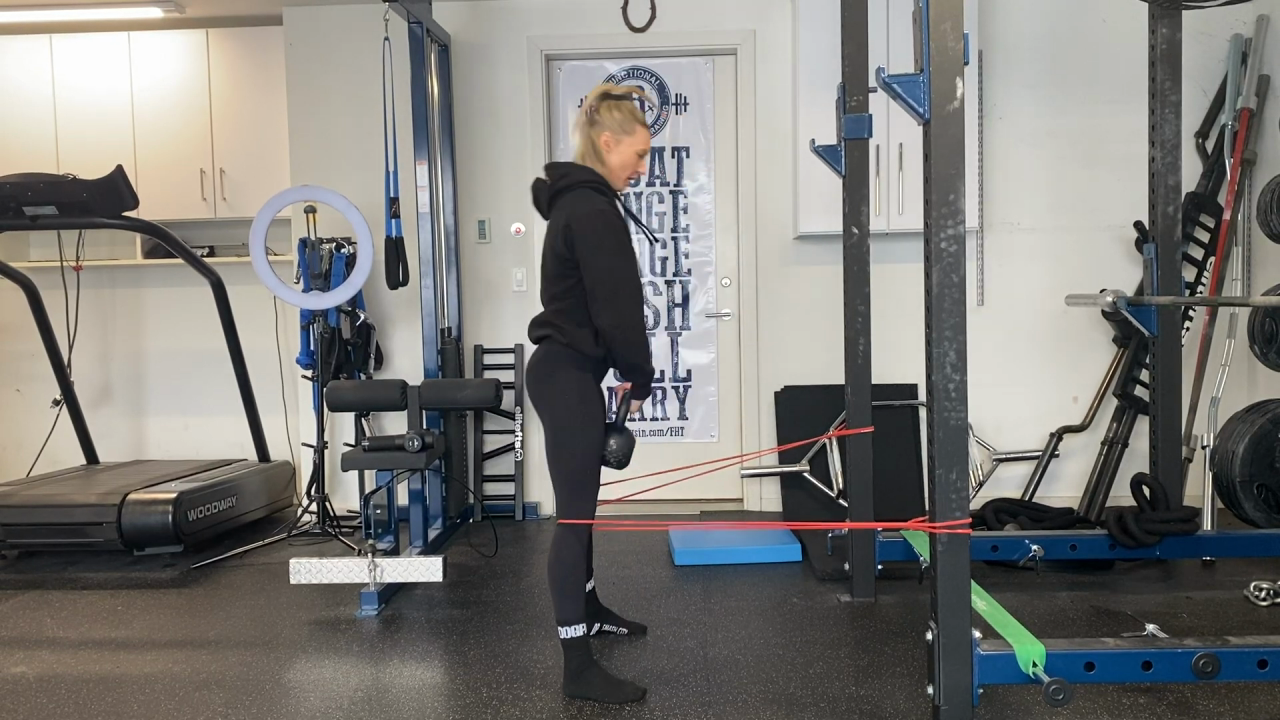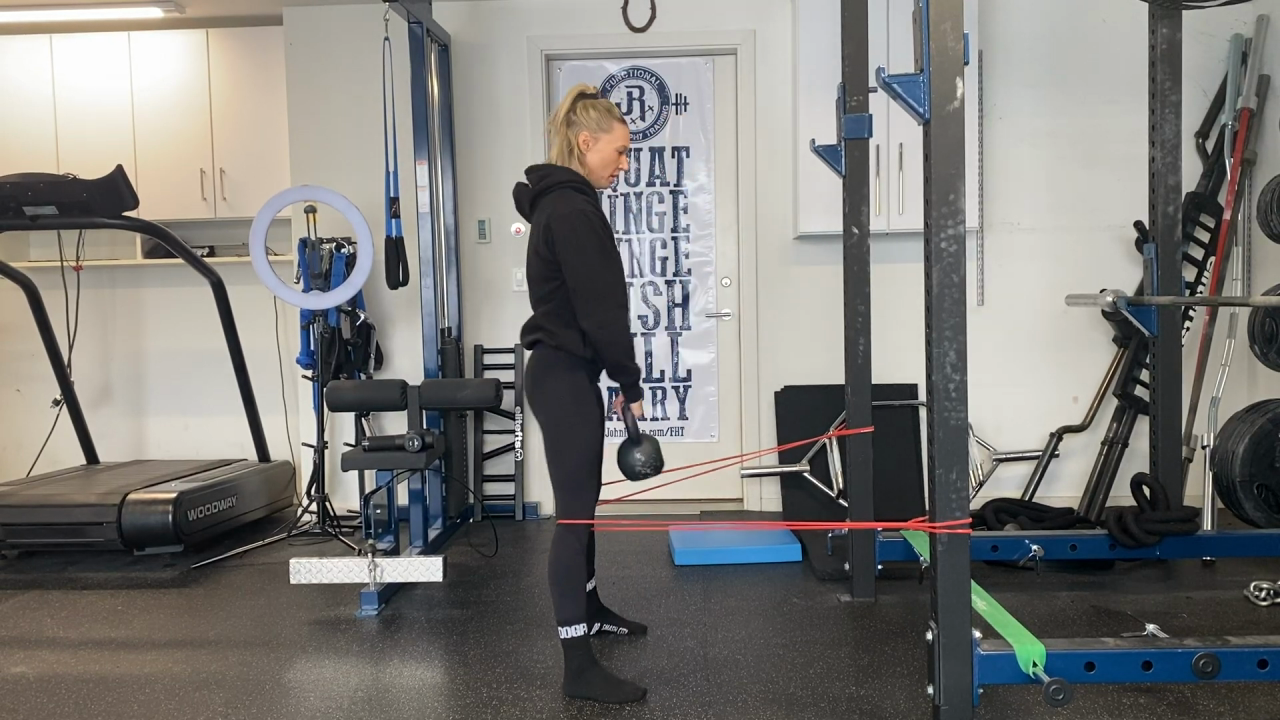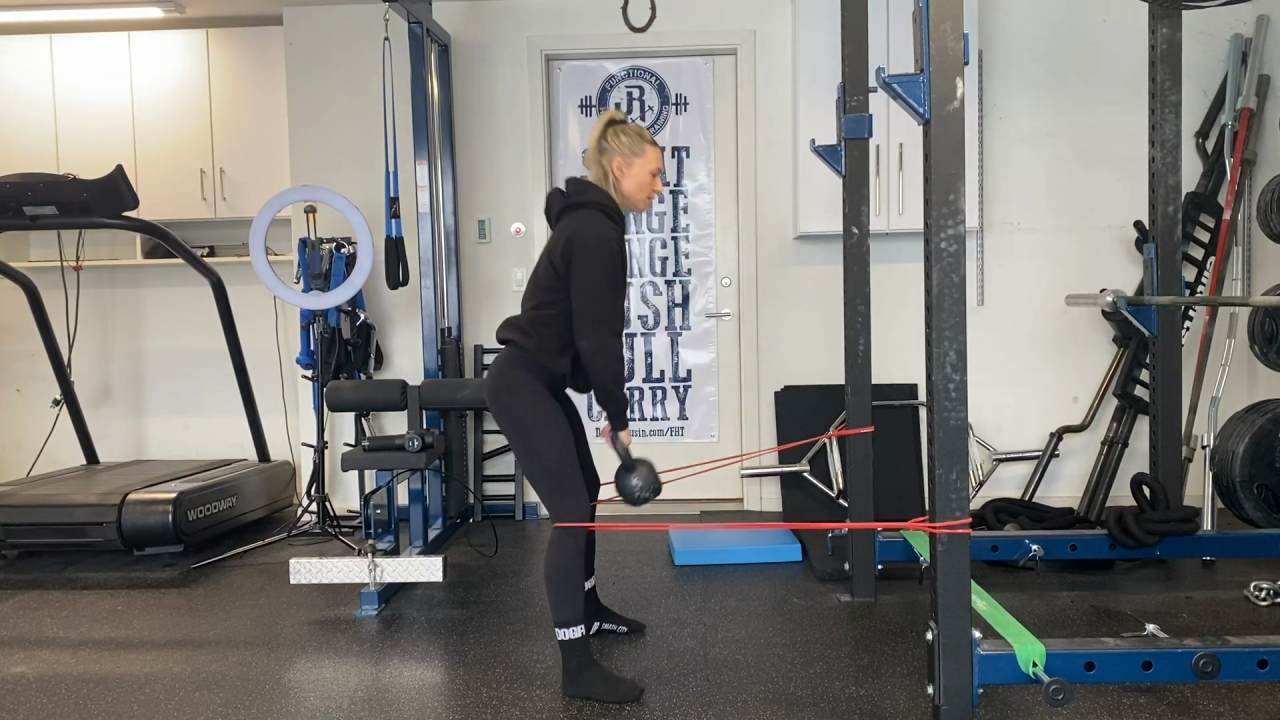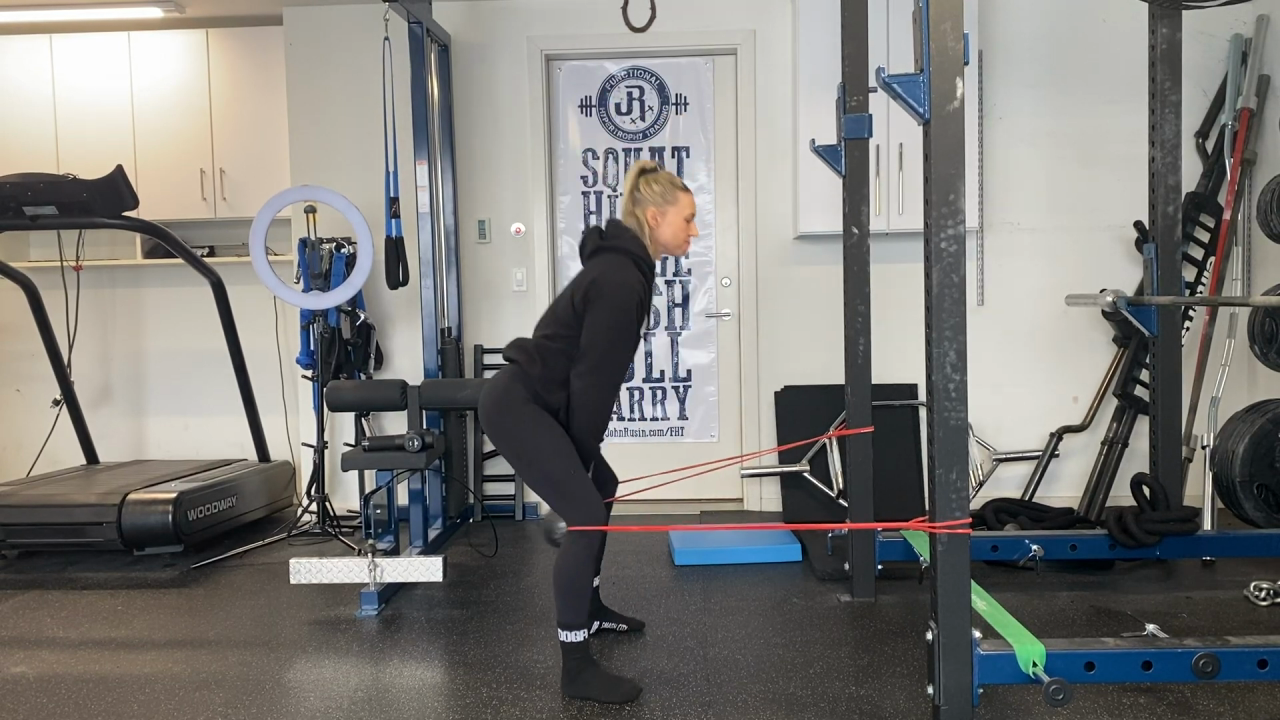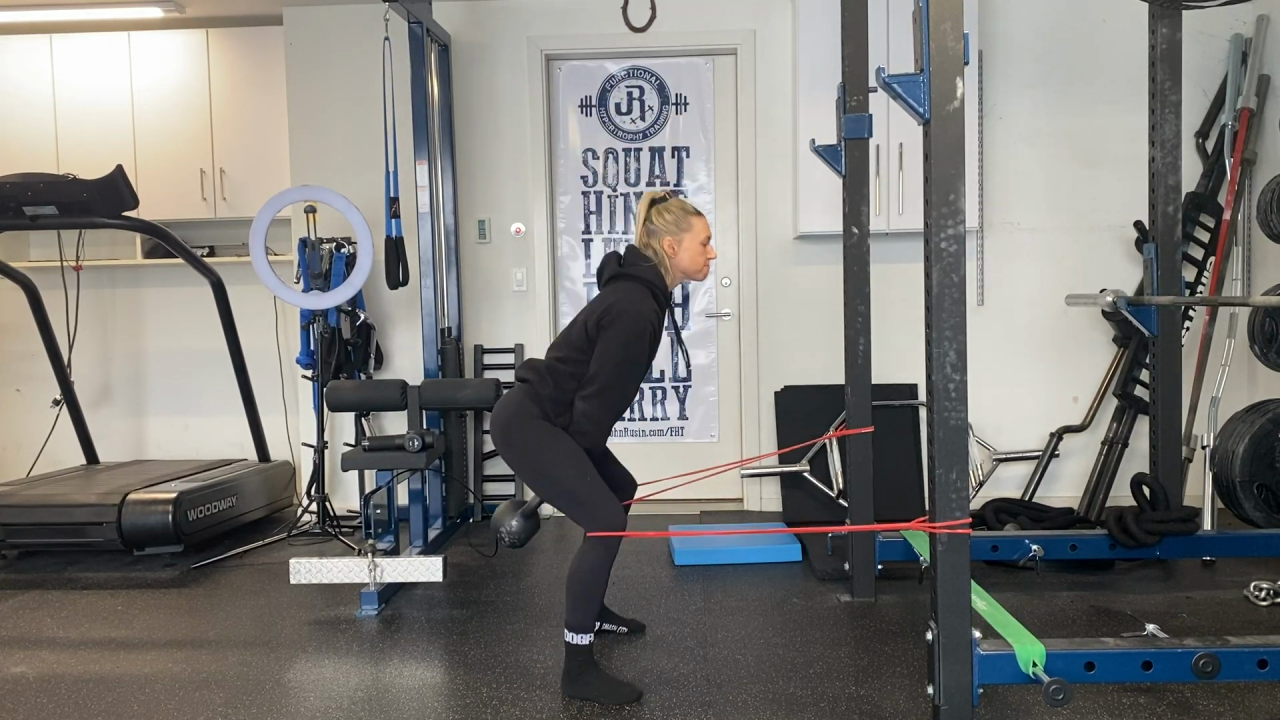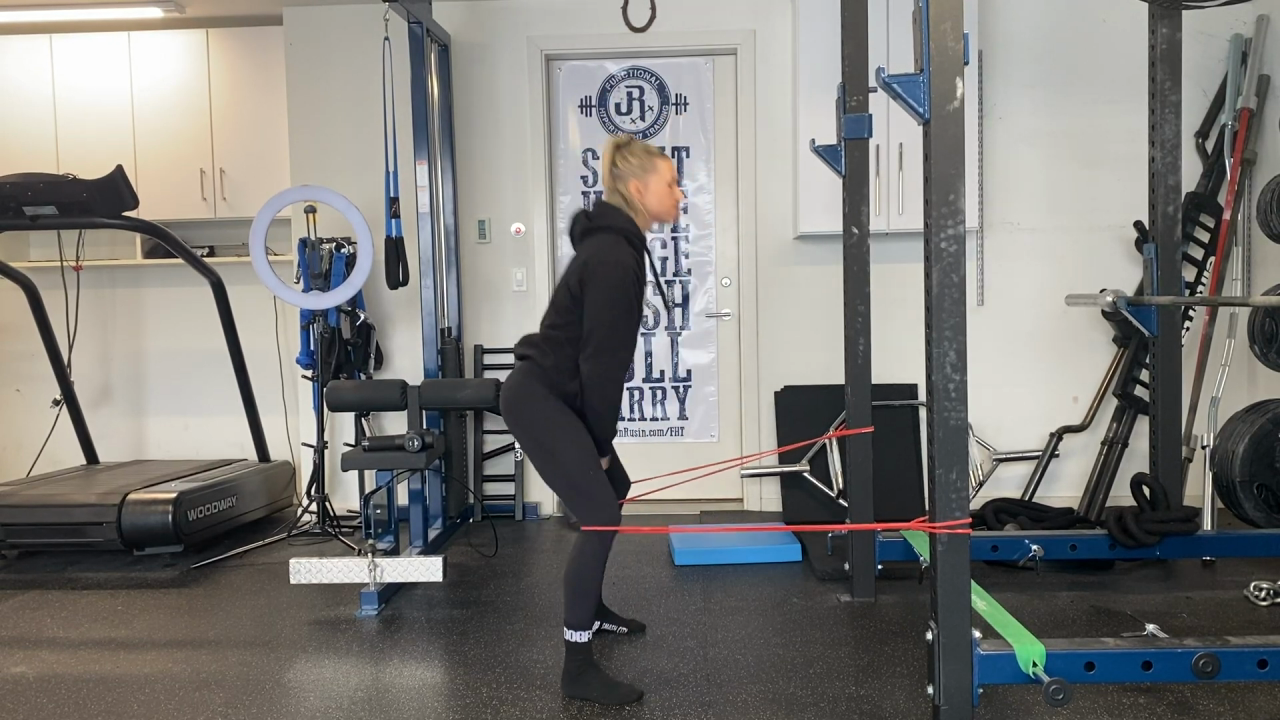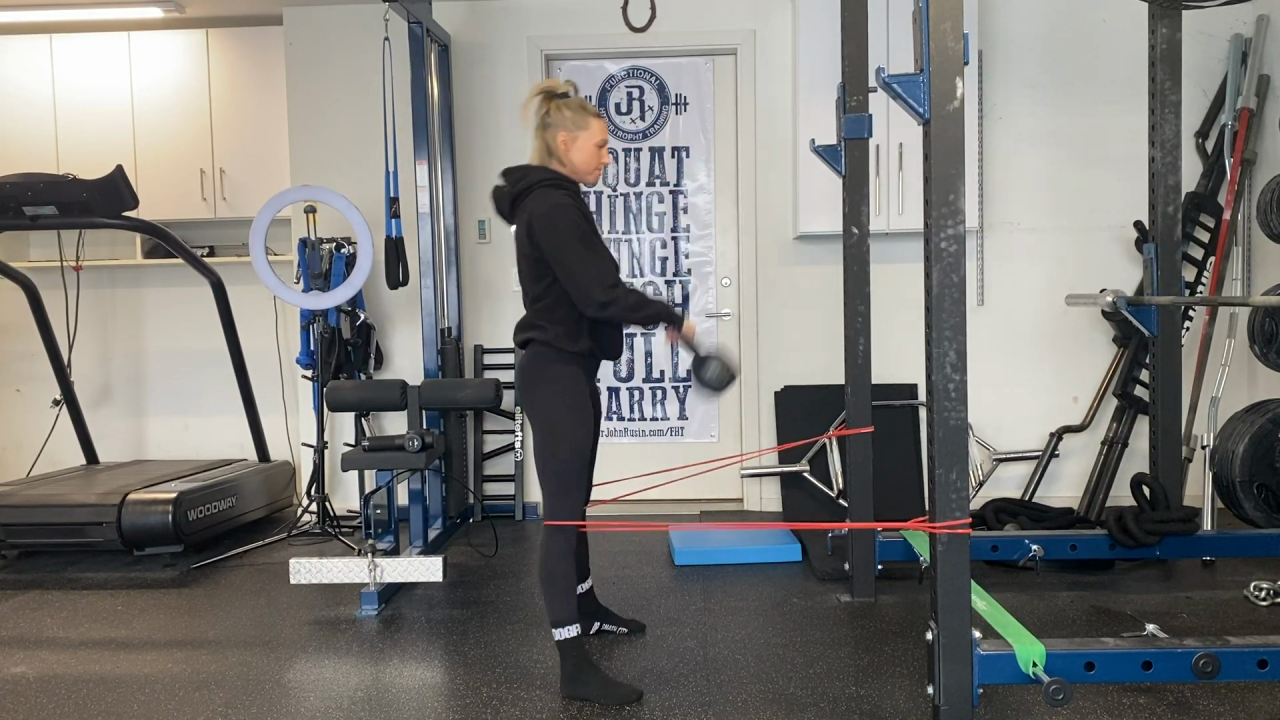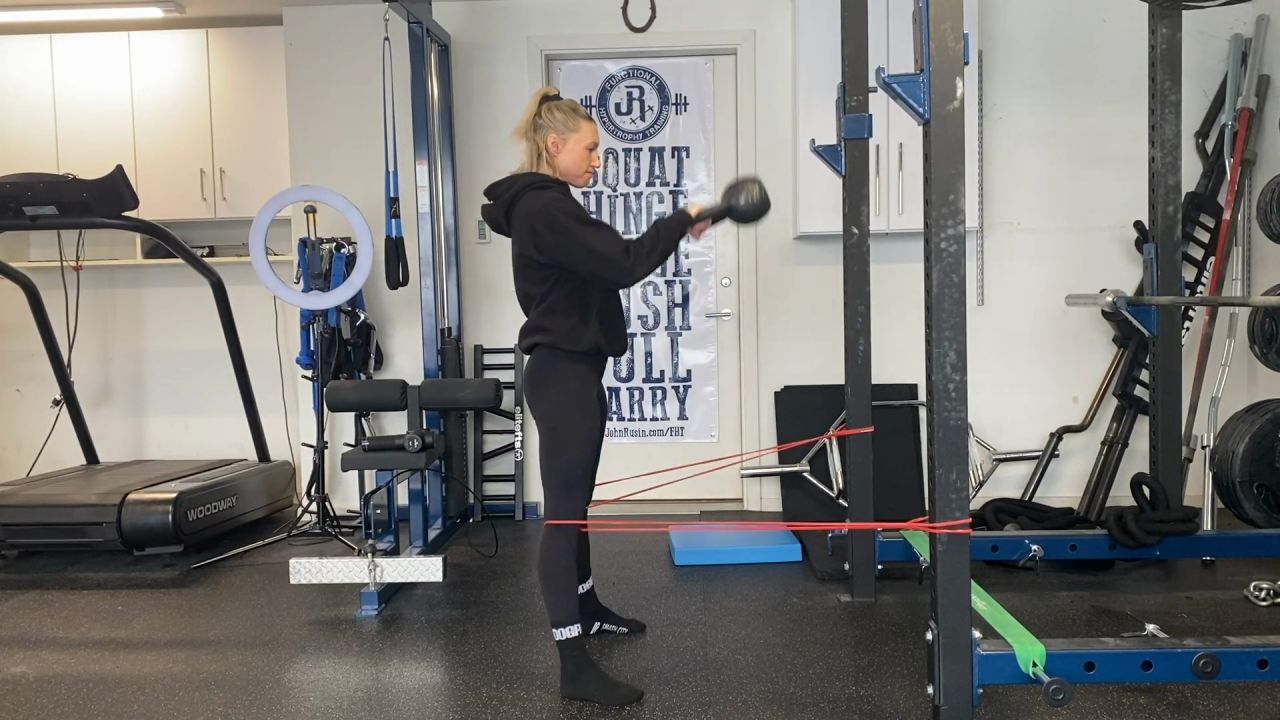
dt=0.2s
person 1, frame 1
left shoulder: (578, 201)
right shoulder: (591, 208)
right elbow: (616, 309)
left wrist: (627, 373)
right wrist: (641, 378)
left hip: (567, 369)
right hip: (569, 376)
left knee: (583, 502)
right knee: (575, 512)
left ankle: (589, 608)
right ankle: (577, 668)
person 1, frame 2
left shoulder: (564, 204)
right shoulder: (572, 208)
right elbow: (600, 313)
left wrist: (618, 381)
right wrist: (631, 385)
left hip: (567, 373)
right hip: (565, 378)
left knee: (585, 499)
right knee: (575, 511)
left ankle: (589, 608)
right ankle: (578, 666)
person 1, frame 3
left shoulder: (594, 224)
right shoulder: (595, 233)
left elbow: (590, 333)
right elbow: (597, 339)
left wrist: (608, 413)
right wrist: (619, 417)
left hip: (538, 381)
right hip: (524, 385)
left knee: (583, 495)
right knee: (573, 511)
left ankle: (588, 608)
right ankle: (576, 665)
person 1, frame 4
left shoulder: (625, 269)
right shoulder: (622, 281)
left elbow: (590, 374)
right elbow: (593, 380)
left wrist: (584, 463)
right wrist: (579, 460)
left hip: (535, 400)
right hip: (517, 406)
left knee: (600, 491)
right knee: (586, 514)
left ankle: (589, 608)
right ankle: (576, 667)
person 1, frame 5
left shoulder: (641, 293)
right shoulder: (636, 308)
left elbow: (599, 394)
right elbow: (600, 402)
left wrist: (592, 472)
right wrist: (579, 474)
left hip: (546, 415)
right hip: (528, 422)
left knee: (620, 492)
right knee: (604, 519)
left ankle: (591, 610)
right ankle: (578, 668)
person 1, frame 6
left shoulder: (618, 243)
right shoulder: (613, 255)
left elbow: (603, 352)
right elbow: (601, 360)
left wrist: (600, 440)
right wrist: (601, 441)
left hip: (559, 393)
right hip: (539, 397)
left knee: (614, 489)
right knee: (599, 515)
left ankle: (592, 606)
right ankle: (577, 666)
person 1, frame 7
left shoulder: (554, 200)
right shoulder: (550, 206)
left elbow: (593, 288)
right elbow: (599, 295)
left wrist: (658, 317)
right wrist: (670, 317)
left hip: (567, 369)
right hip: (554, 373)
left knee: (576, 501)
right knee: (562, 513)
left ankle: (586, 608)
right ankle: (574, 666)
person 1, frame 8
left shoulder: (546, 205)
right shoulder: (542, 209)
left elbow: (610, 260)
right elbow: (622, 265)
left wrist: (673, 224)
right wrist: (679, 221)
left hip: (573, 371)
right hip: (562, 375)
left knee: (576, 503)
right knee: (564, 514)
left ankle: (586, 608)
right ankle: (575, 667)
